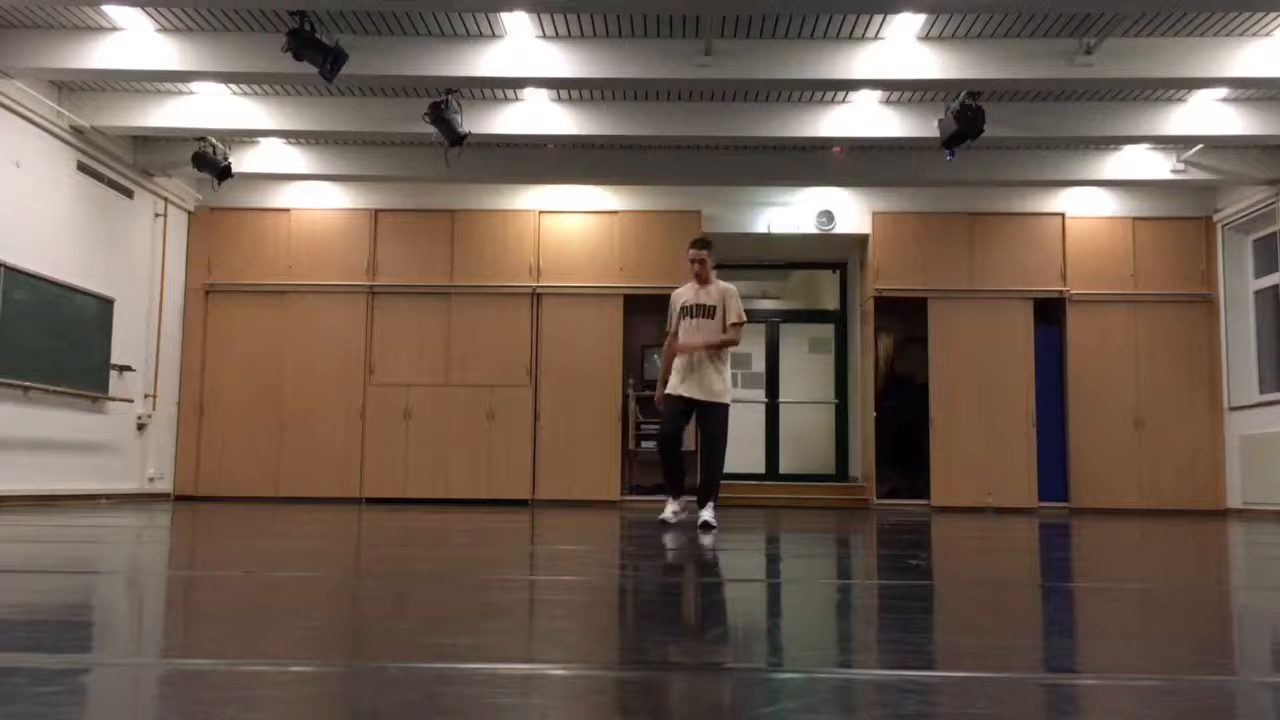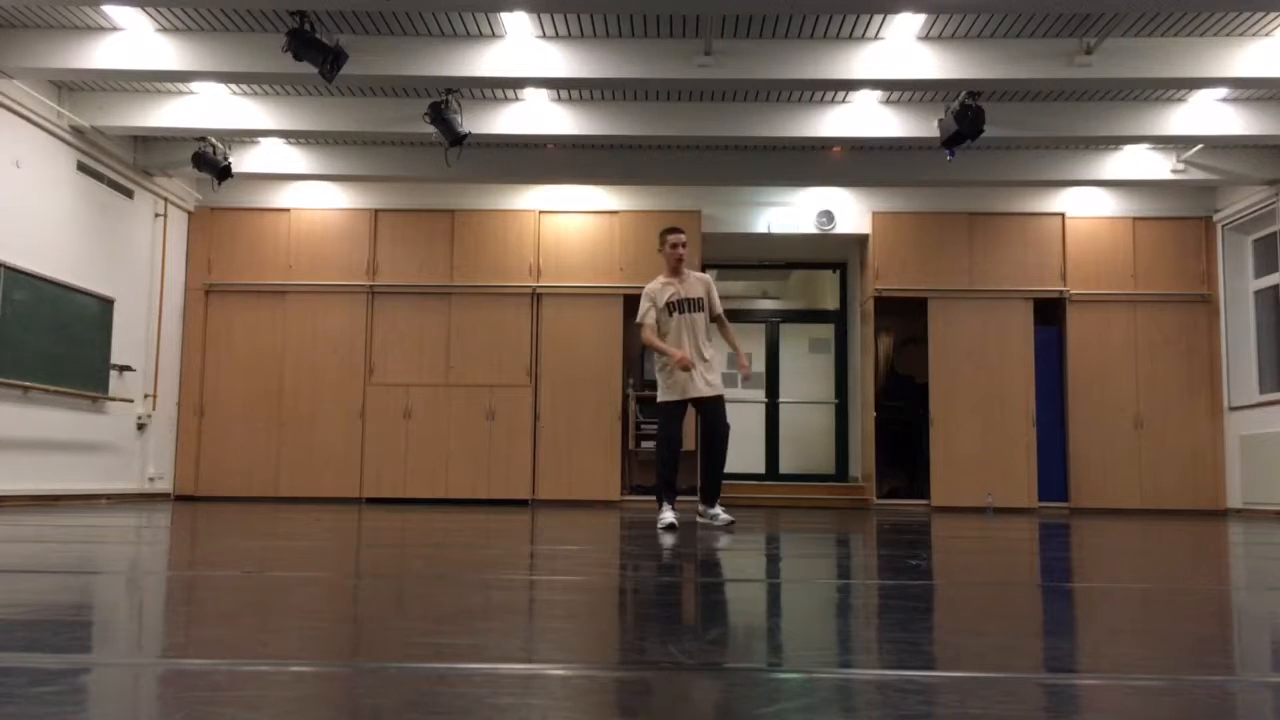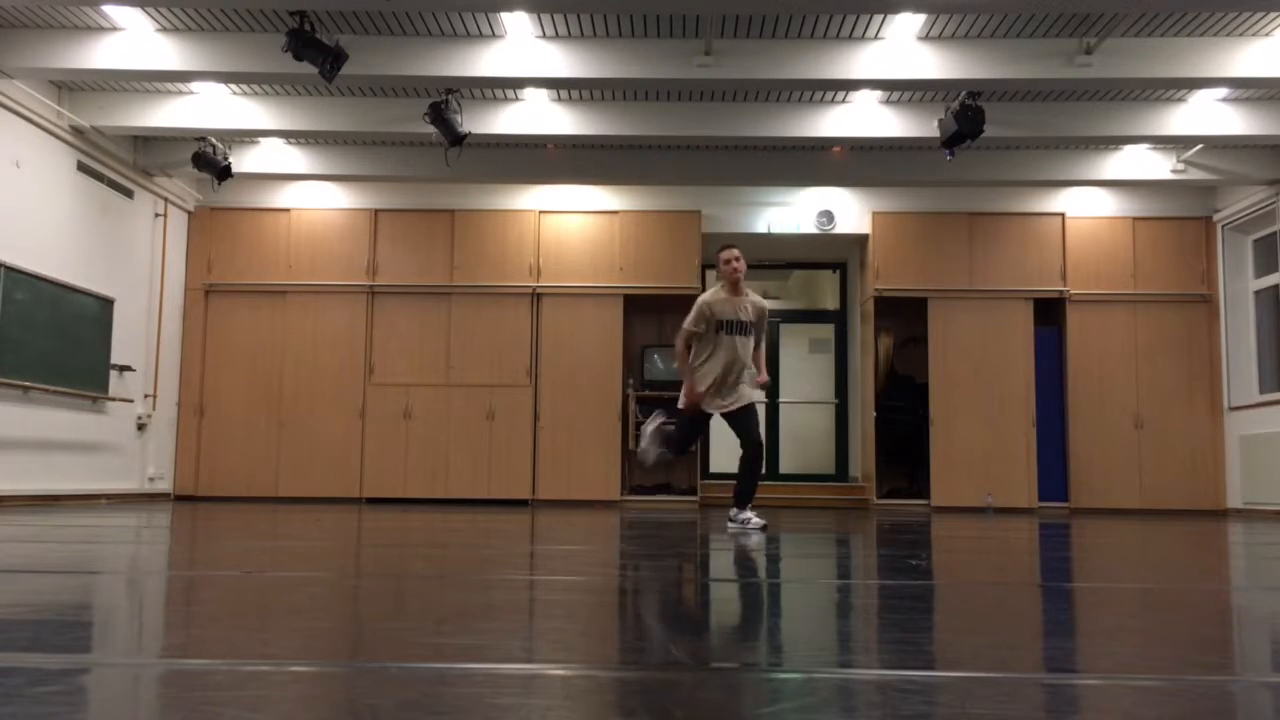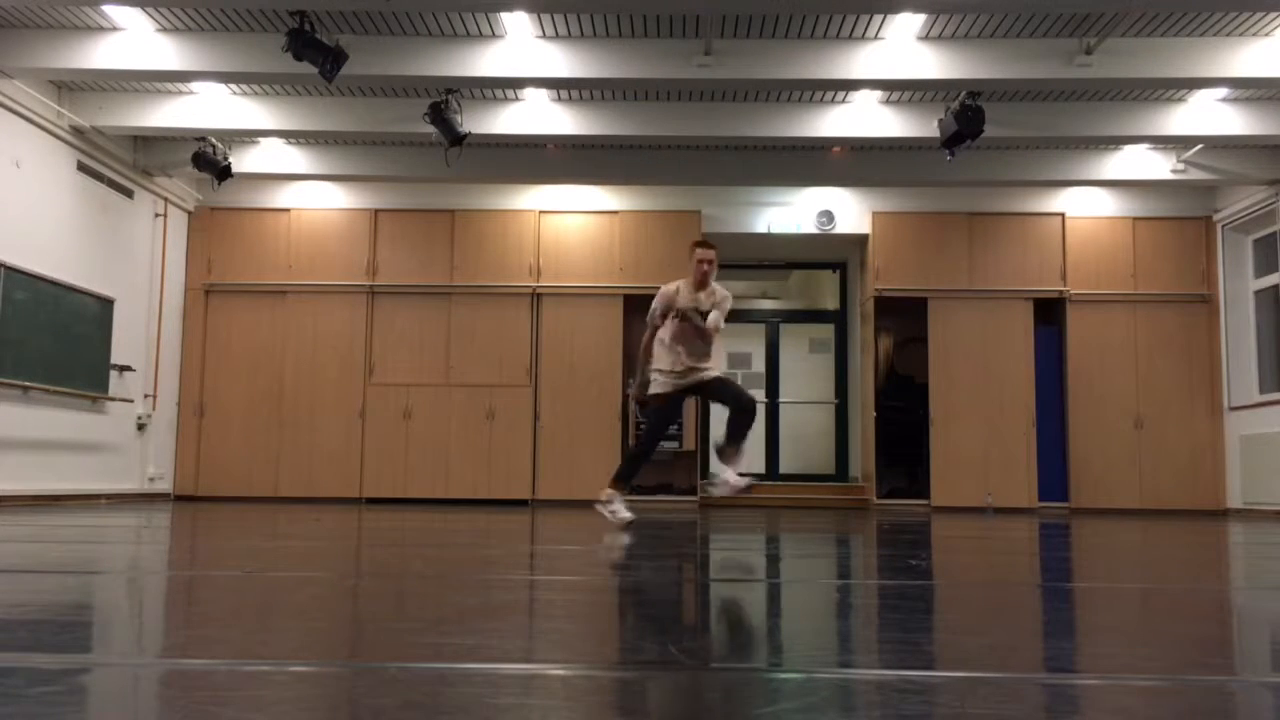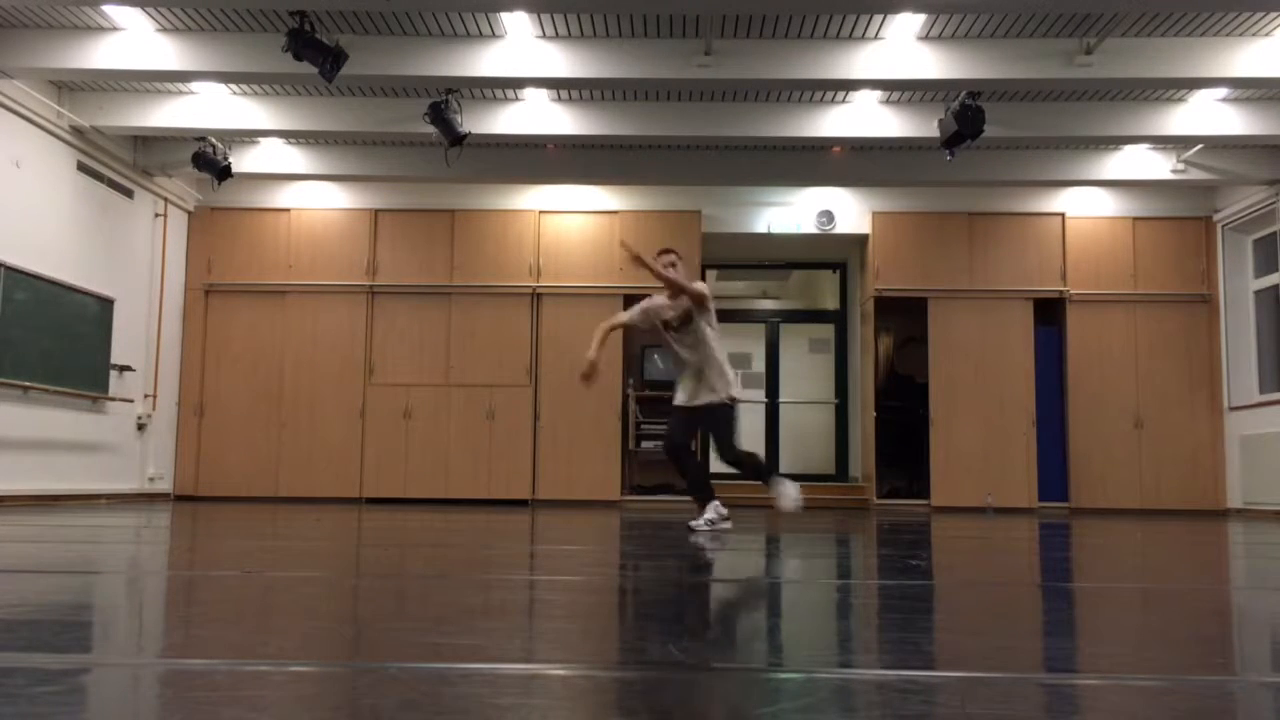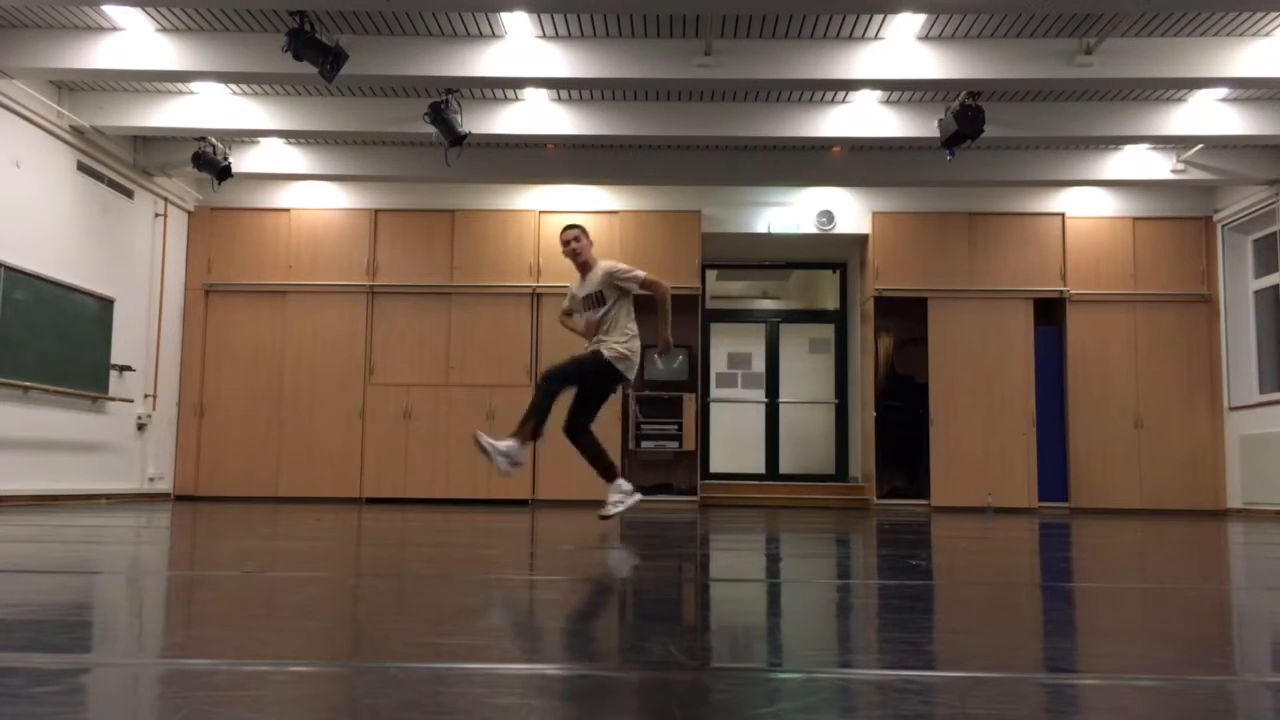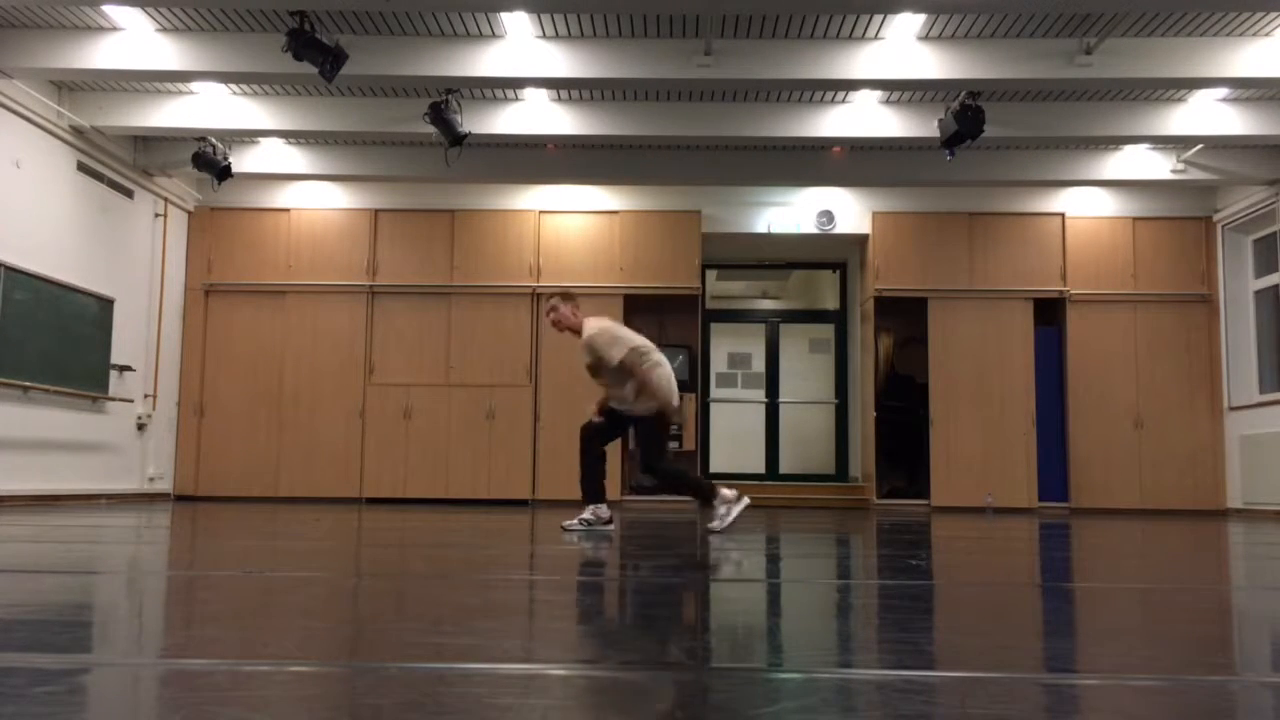
dt=0.7s
person 1, frame 1
left shoulder: (727, 292)
right shoulder: (678, 295)
left elbow: (734, 336)
left wrist: (698, 345)
right wrist: (661, 383)
left hip: (714, 385)
right hip: (680, 385)
left knee: (712, 446)
right knee: (667, 437)
left ankle: (707, 506)
right ankle: (675, 499)
person 1, frame 2
left shoulder: (704, 282)
right shoulder: (652, 291)
left elbow: (720, 321)
right elbow: (648, 335)
left wrist: (740, 355)
right wrist: (674, 353)
left hip: (707, 376)
right hip: (671, 381)
left knee: (718, 435)
right knee: (669, 442)
left ankle: (710, 504)
right ankle: (666, 506)
person 1, frame 3
left shoulder: (759, 306)
right shoulder: (708, 301)
right elbow: (682, 342)
left wrist: (762, 371)
right wrist: (689, 385)
left hip: (738, 390)
right hip: (702, 387)
left knee: (754, 446)
right knee: (679, 446)
left ankle: (741, 510)
right ankle: (660, 430)
person 1, frame 4
left shoulder: (722, 297)
right shoulder: (669, 293)
left elbow: (709, 335)
right elbow: (649, 334)
left wrist: (689, 316)
right wrist: (640, 378)
left hip: (704, 371)
right hip: (666, 376)
left knee: (746, 405)
right knee: (650, 438)
left ankle: (728, 465)
right ankle: (613, 494)
person 1, frame 5
left shoulder: (698, 293)
right shoulder: (652, 306)
left elbow: (688, 292)
right elbow: (607, 326)
left wrist: (645, 262)
right wrist: (593, 354)
left hip: (719, 388)
right hip: (688, 392)
left knee: (728, 453)
right knee: (675, 448)
left ankle: (777, 484)
right ankle: (710, 507)
person 1, frame 6
left shoulder: (611, 270)
right shoulder: (576, 288)
left elbow: (661, 288)
right elbow: (565, 316)
left wrist: (664, 330)
right wrist: (580, 329)
left hip: (619, 352)
right hip: (599, 355)
left knee: (550, 380)
right knee: (576, 428)
left ankle: (516, 447)
right ankle: (620, 489)
person 1, frame 7
left shoulder: (593, 336)
right shoulder: (590, 339)
left elbow: (636, 368)
right elbow: (614, 382)
left wrist: (666, 406)
right wrist: (601, 406)
left hip: (654, 394)
left knee: (654, 466)
right knee: (590, 434)
left ankle: (726, 499)
right ankle: (596, 510)
